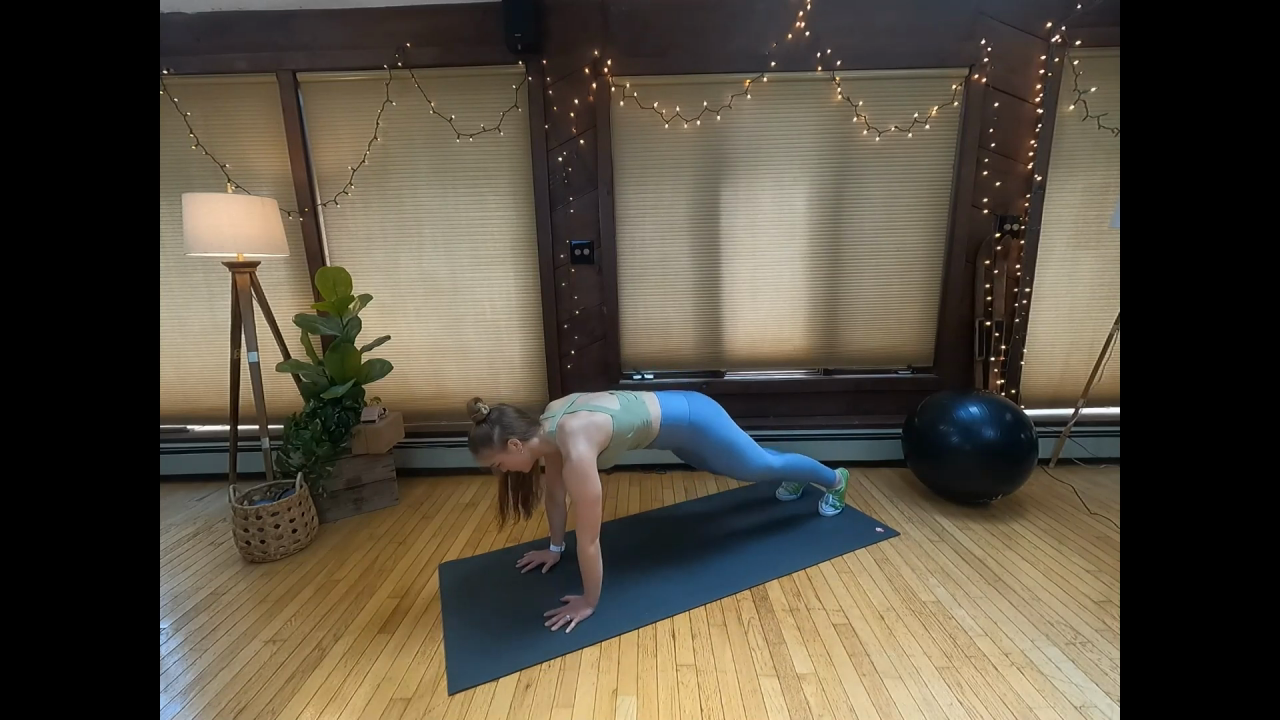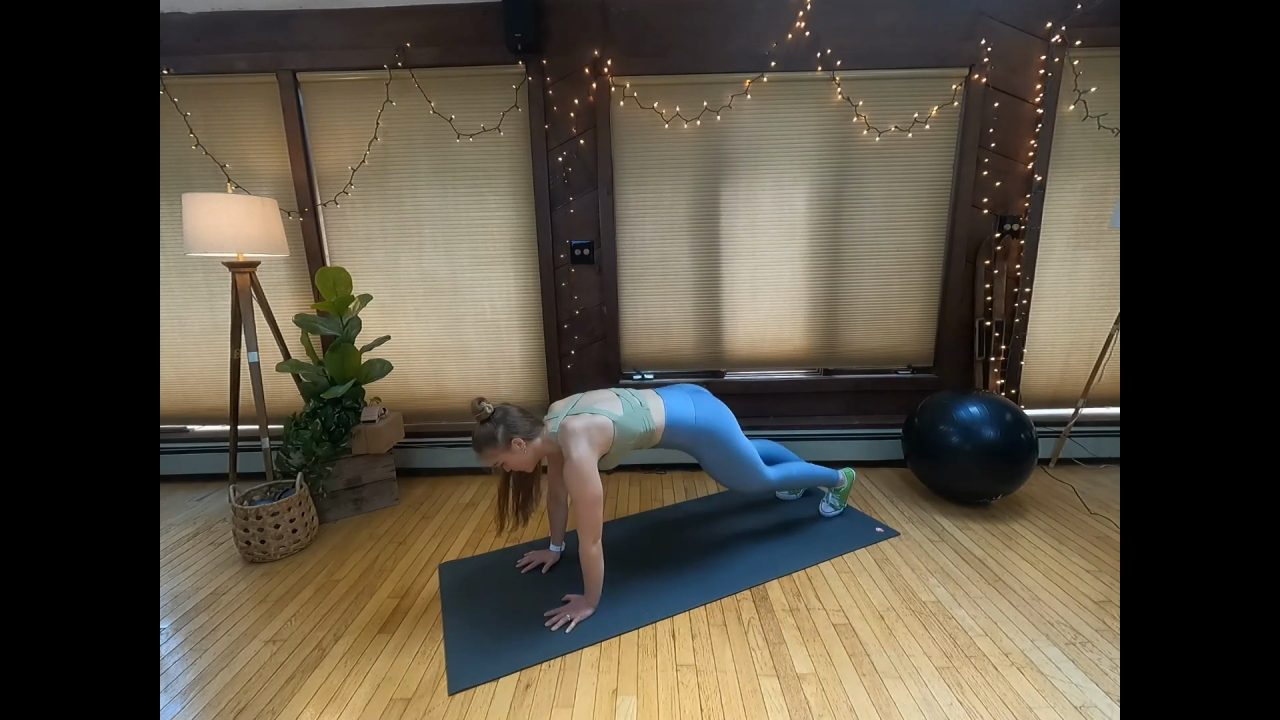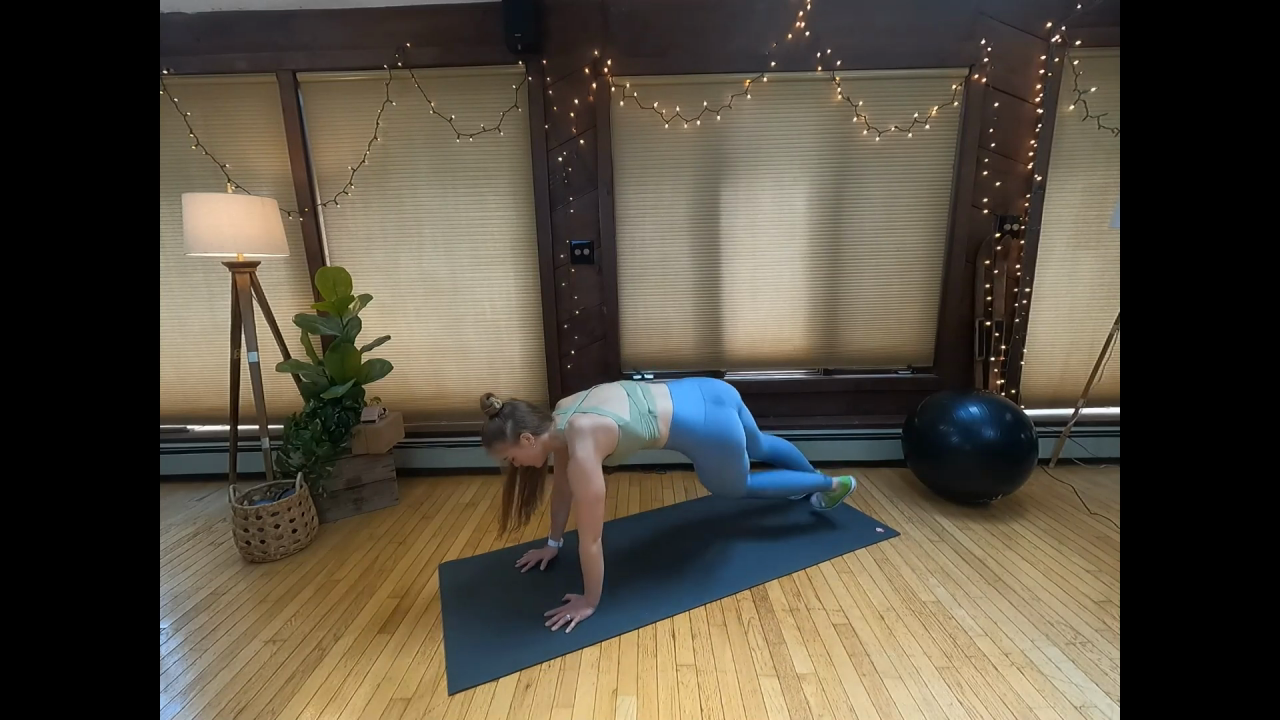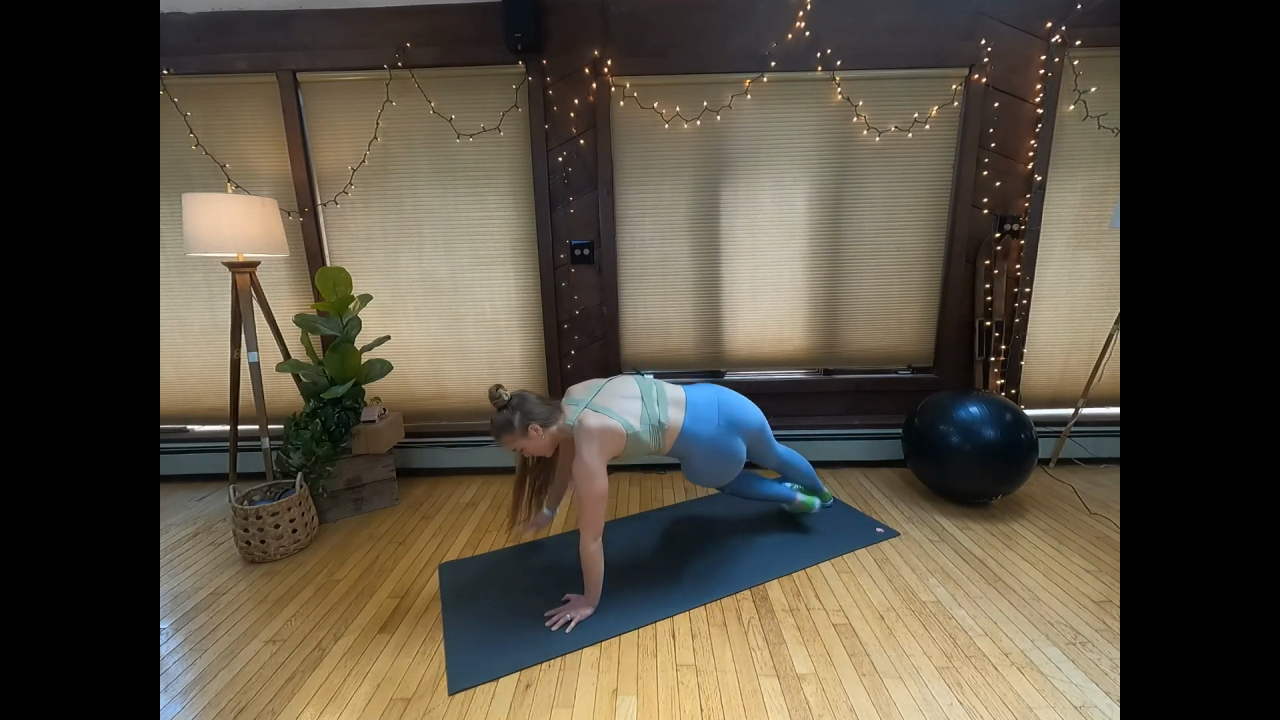
dt=0.1s
person 1, frame 1
left shoulder: (574, 447)
right shoulder: (548, 422)
left elbow: (589, 538)
right elbow: (553, 488)
left wrist: (590, 602)
right wrist: (554, 547)
left hip: (689, 417)
right hip: (671, 408)
left knee: (756, 465)
right knee: (730, 461)
left ankle: (835, 479)
right ankle: (793, 477)
person 1, frame 2
left shoulder: (577, 449)
right shoulder: (552, 422)
left elbow: (590, 538)
right elbow: (558, 489)
left wrist: (590, 602)
right wrist: (555, 547)
left hip: (696, 420)
right hip: (677, 402)
left knee: (758, 477)
right knee: (745, 457)
left ankle: (839, 479)
right ankle: (798, 475)
person 1, frame 3
left shoulder: (581, 447)
right shoulder: (559, 416)
left elbow: (590, 537)
right elbow: (562, 478)
left wrist: (589, 602)
right wrist: (553, 541)
left hip: (706, 426)
right hip: (703, 394)
left knee: (732, 487)
right knee: (756, 447)
left ankle: (831, 485)
right ankle: (812, 485)
person 1, frame 4
left shoulder: (590, 441)
right shoulder: (573, 398)
left elbow: (591, 535)
left wrist: (590, 601)
right wrist: (547, 509)
left hip: (714, 440)
right hip: (723, 403)
right knee: (773, 456)
left ankle: (796, 498)
right ankle: (816, 492)
